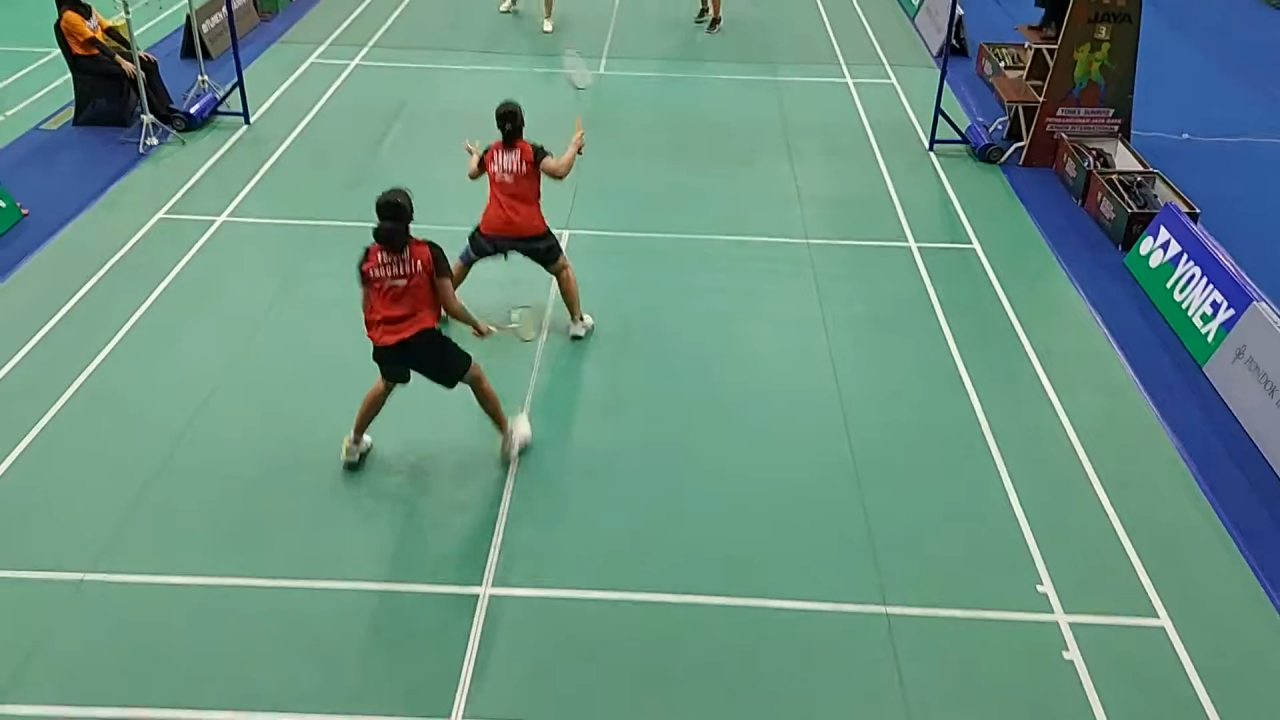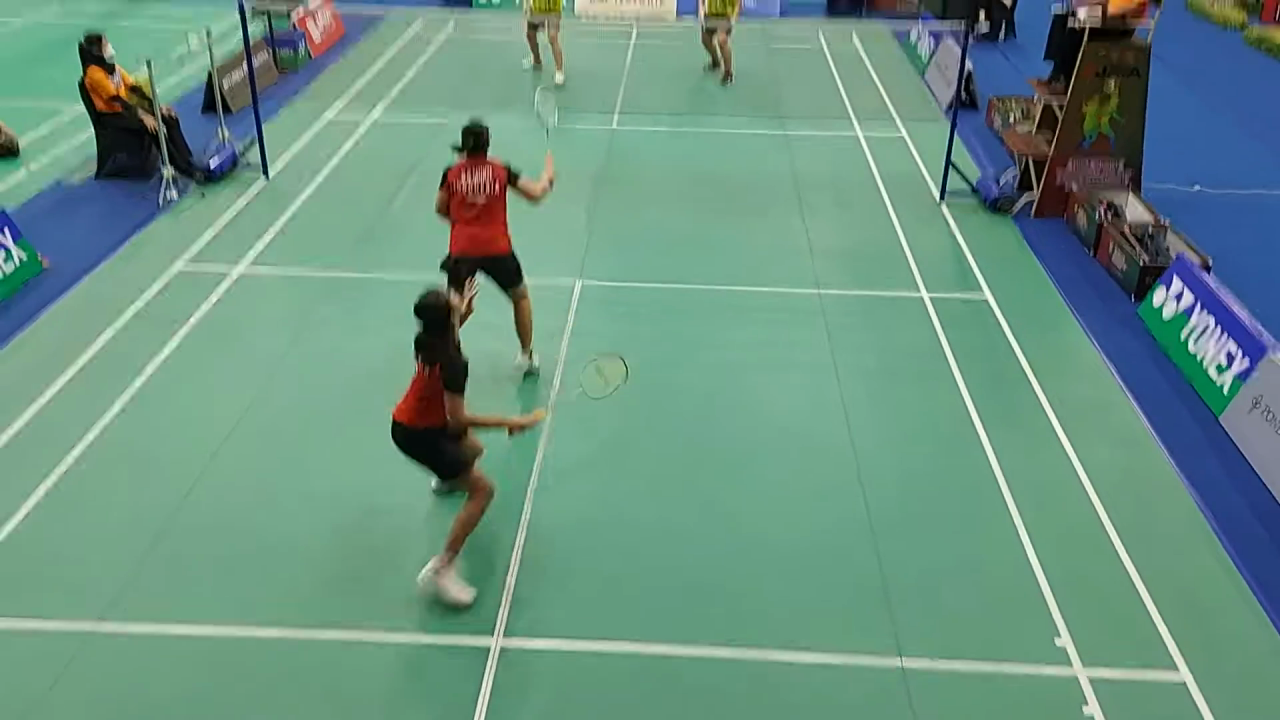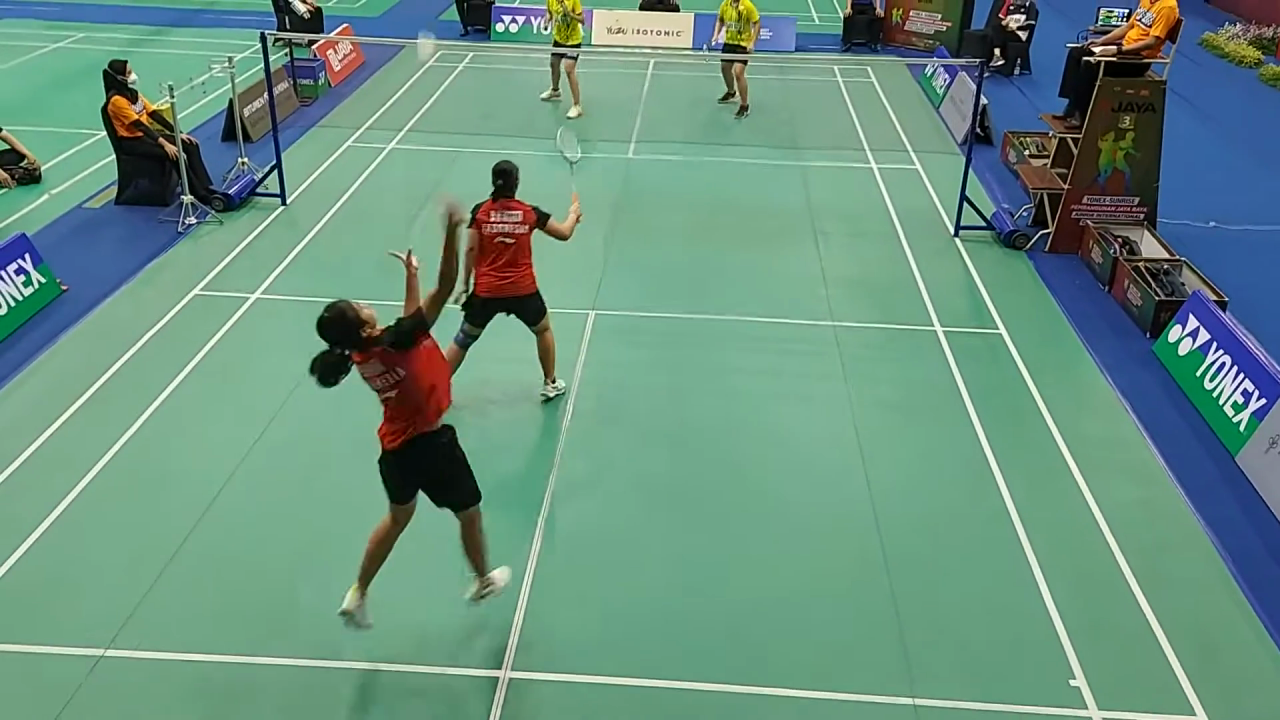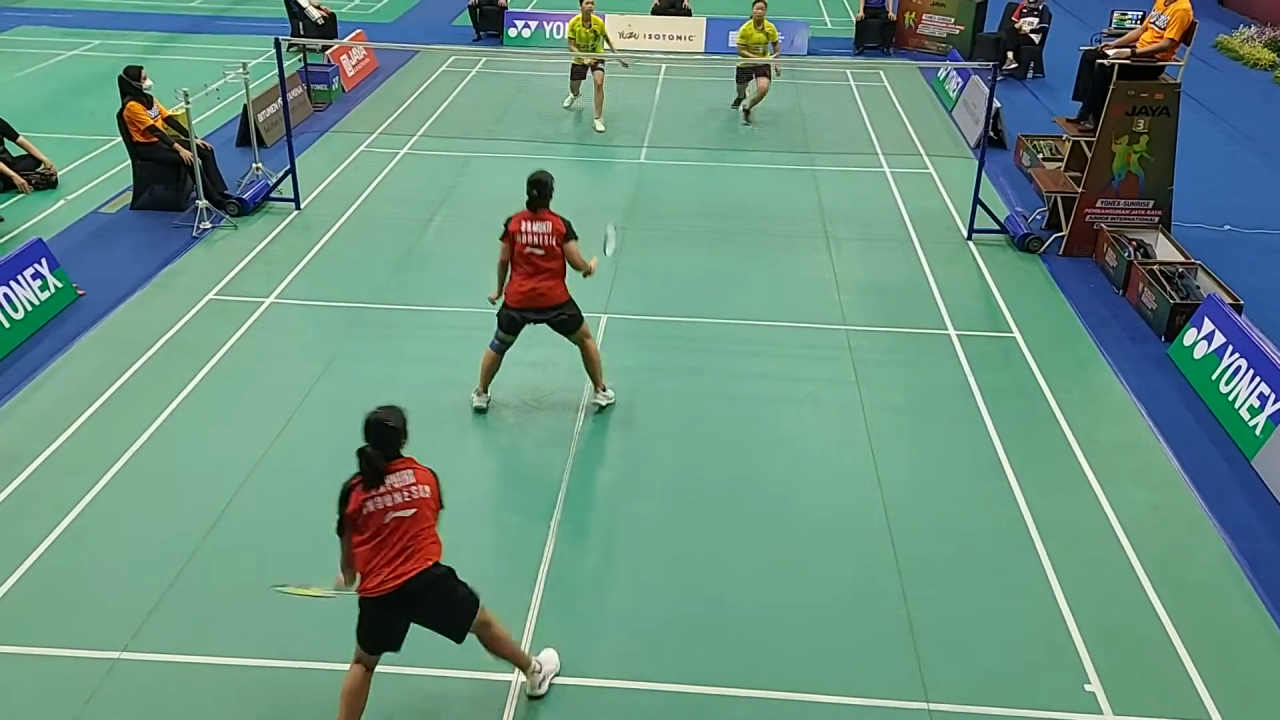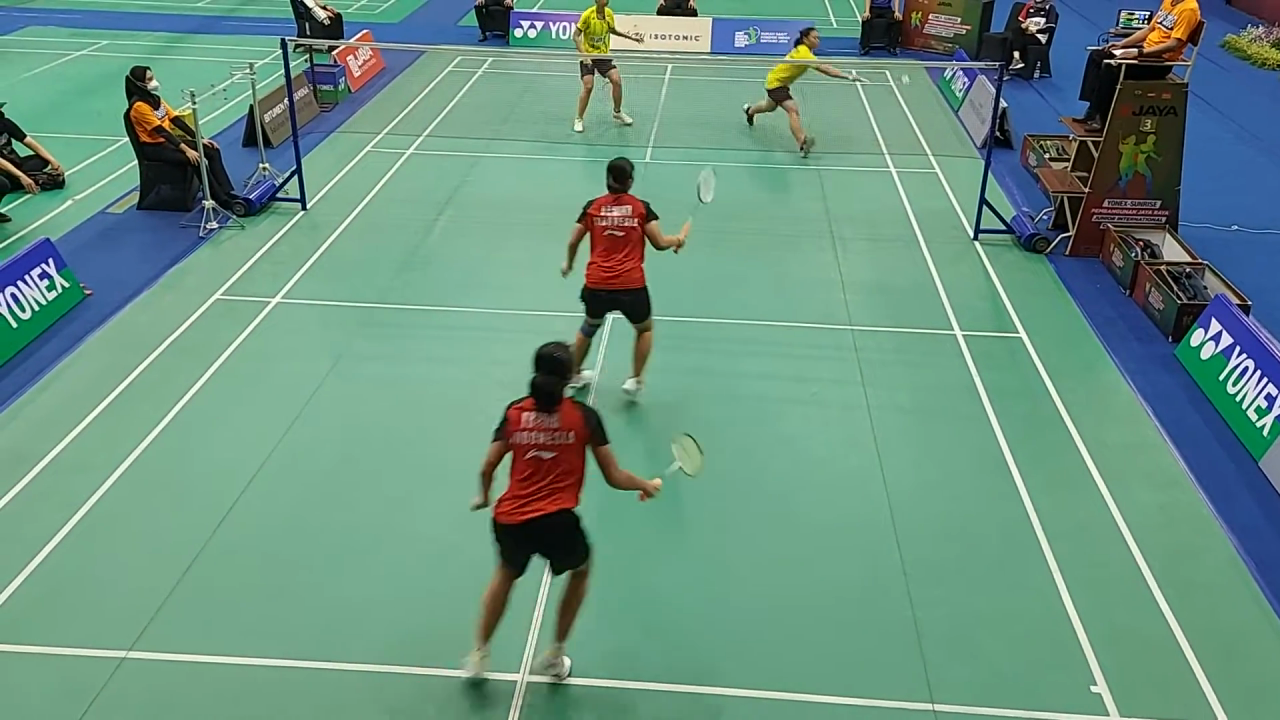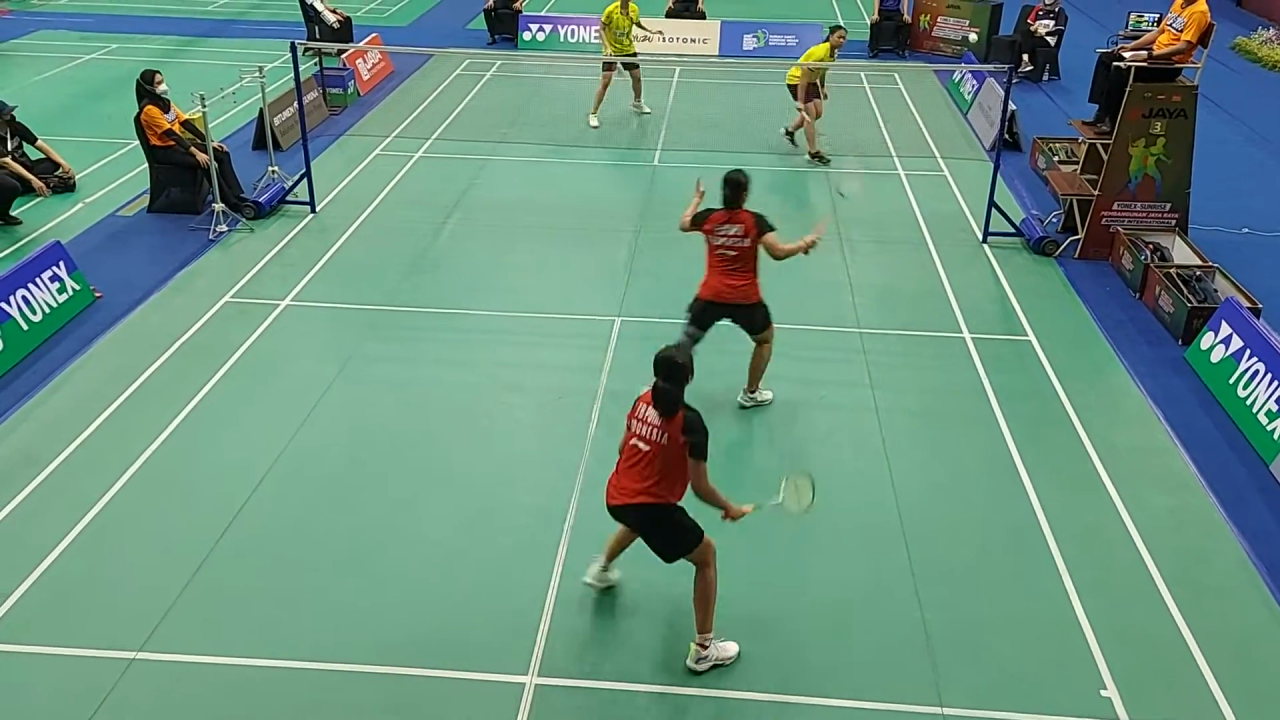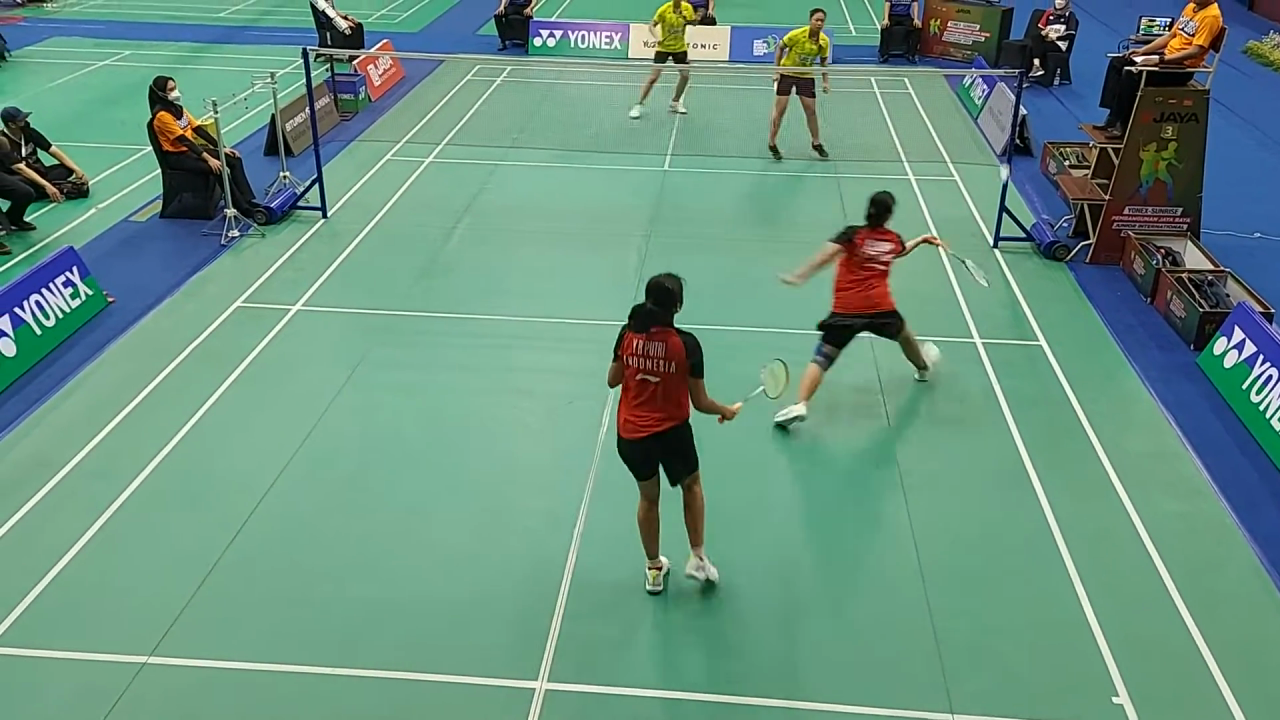
dt=0.4s
person 1, frame 1
left shoulder: (368, 257)
right shoulder: (430, 251)
left elbow: (368, 308)
right elbow: (450, 304)
right wrist: (477, 324)
left hip: (386, 346)
right hip: (423, 338)
left knee: (386, 383)
right knee: (476, 376)
left ankle: (353, 445)
right ankle: (509, 435)
person 1, frame 2
left shoulder: (433, 338)
right shoulder: (451, 360)
right elbow: (458, 419)
left wrist: (464, 313)
right wrist: (509, 423)
left hip: (411, 424)
right hip: (419, 435)
left knee: (472, 449)
right knee: (482, 492)
left ankle: (452, 477)
right ankle: (440, 569)
person 1, frame 3
left shoulder: (361, 355)
right shoulder: (395, 341)
left elbow: (414, 315)
right elbow: (440, 297)
left wrist: (411, 275)
right wrist: (452, 235)
left hip: (395, 449)
right hip: (428, 444)
left knee: (397, 519)
right knee: (470, 515)
left ankle: (358, 595)
right ankle: (483, 580)
person 1, frame 4
left shoulder: (352, 490)
right shoulder: (424, 476)
left elbow: (348, 558)
left wrist: (348, 579)
left hip: (379, 595)
right hip: (429, 582)
left knee: (363, 663)
right knee: (483, 623)
right ankle: (534, 672)
person 1, frame 5
left shoulder: (514, 412)
right shoulder: (583, 416)
left elbow: (487, 468)
right elbow: (614, 478)
left wrist: (484, 496)
right wrist: (646, 485)
left hip: (508, 519)
right hip: (555, 520)
left knee: (506, 575)
right knee: (580, 571)
left ankle: (479, 655)
right ankle: (554, 656)
person 1, frame 6
left shoulder: (641, 402)
right shoulder: (690, 423)
right elbow: (699, 487)
right wrist: (730, 509)
left hip: (615, 497)
right hip: (653, 505)
right knee: (706, 557)
left ankle: (602, 567)
right ankle: (703, 649)
person 1, frame 7
left shoulder: (628, 334)
right shoulder: (686, 343)
left elbow: (612, 381)
right elbow: (699, 402)
right wrist: (726, 410)
left hip: (631, 434)
right hip: (672, 432)
left knee: (648, 497)
right knee: (691, 488)
left ankle: (655, 569)
right ankle: (697, 560)
person 2, frame 1
left shoulder: (489, 151)
right shoulder: (531, 151)
left elbow: (473, 173)
right elbow: (559, 172)
left wrist: (472, 153)
right wrist: (574, 147)
left hip: (492, 230)
right hip: (529, 228)
left knee: (465, 260)
right knee: (562, 268)
right ankle: (578, 320)
person 2, frame 2
left shoulder: (451, 173)
right shoulder: (501, 171)
left elbow: (441, 209)
right elbow: (536, 194)
right wrist: (547, 176)
left hip: (462, 252)
right hip: (496, 251)
right knee: (521, 298)
right ankle: (526, 356)
person 2, frame 3
left shoulder: (481, 210)
right shoulder: (530, 212)
left elbow: (471, 248)
right elbow: (564, 234)
left wrist: (466, 283)
right wrist: (573, 213)
left hip: (486, 290)
right hip: (523, 290)
left knee: (465, 337)
right knee: (543, 330)
right ankle: (550, 383)
person 2, frame 4
left shoulder: (513, 222)
right shoulder: (560, 224)
left elbow: (503, 261)
right elbow: (577, 264)
left wrist: (499, 290)
right wrist: (590, 265)
left hip: (517, 299)
right hip: (554, 300)
left knee: (498, 346)
right knee: (585, 339)
left ankle: (481, 394)
right ankle: (600, 391)
person 2, frame 5
left shoulder: (592, 206)
right shoulder: (641, 207)
left elbow: (574, 241)
right elbow: (660, 243)
left wrist: (568, 263)
right wrist: (679, 239)
left hip: (596, 283)
right hip: (629, 284)
left knee: (589, 329)
right knee: (644, 330)
left ankle: (576, 375)
right ankle: (635, 380)
person 2, frame 6
left shoulder: (709, 218)
right shoulder: (755, 221)
left elbow: (685, 225)
right elbow: (778, 252)
left wrist: (696, 200)
right wrist: (804, 244)
left hip: (711, 296)
right hip: (746, 298)
left knee: (688, 340)
right knee: (765, 340)
right ankle: (751, 392)
person 2, frame 7
left shoulder: (853, 234)
right shoulder: (894, 239)
left elbow: (827, 254)
right elbow: (900, 250)
left wrist: (800, 275)
right wrist: (921, 239)
left hip: (846, 311)
right hip: (881, 310)
left knee: (821, 359)
right knee: (902, 334)
left ankle: (798, 406)
right ankle: (923, 366)
